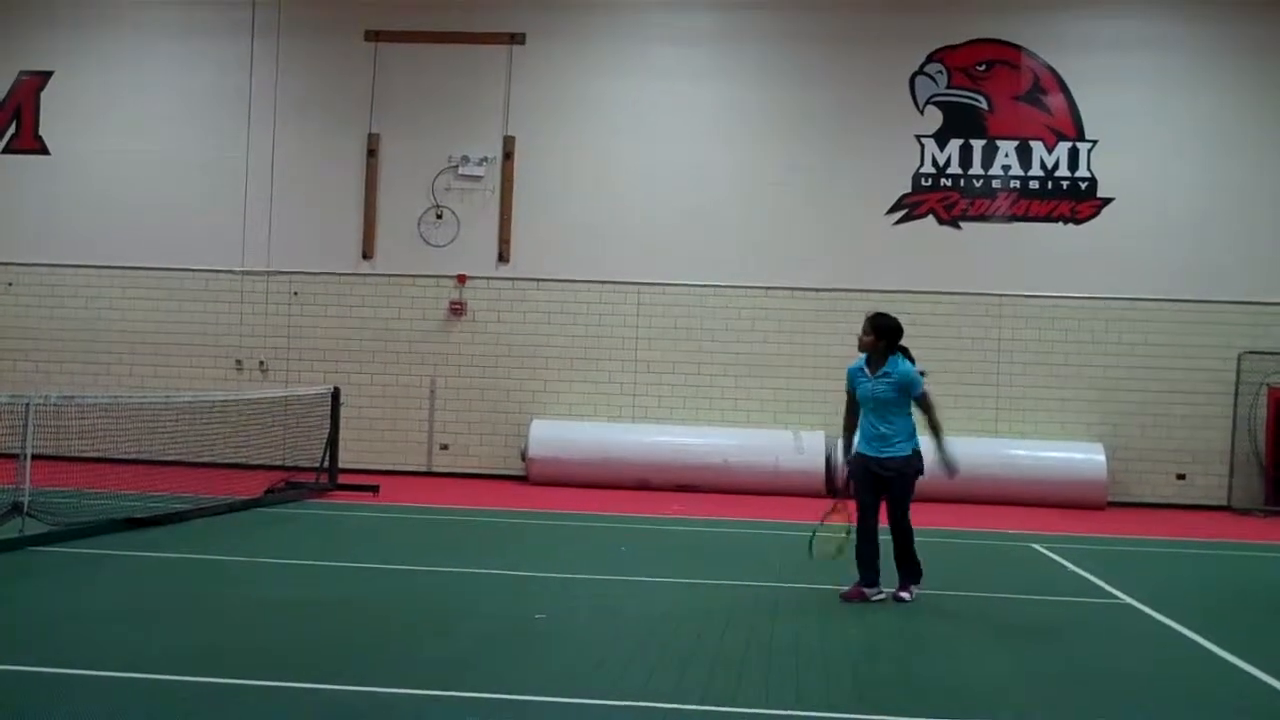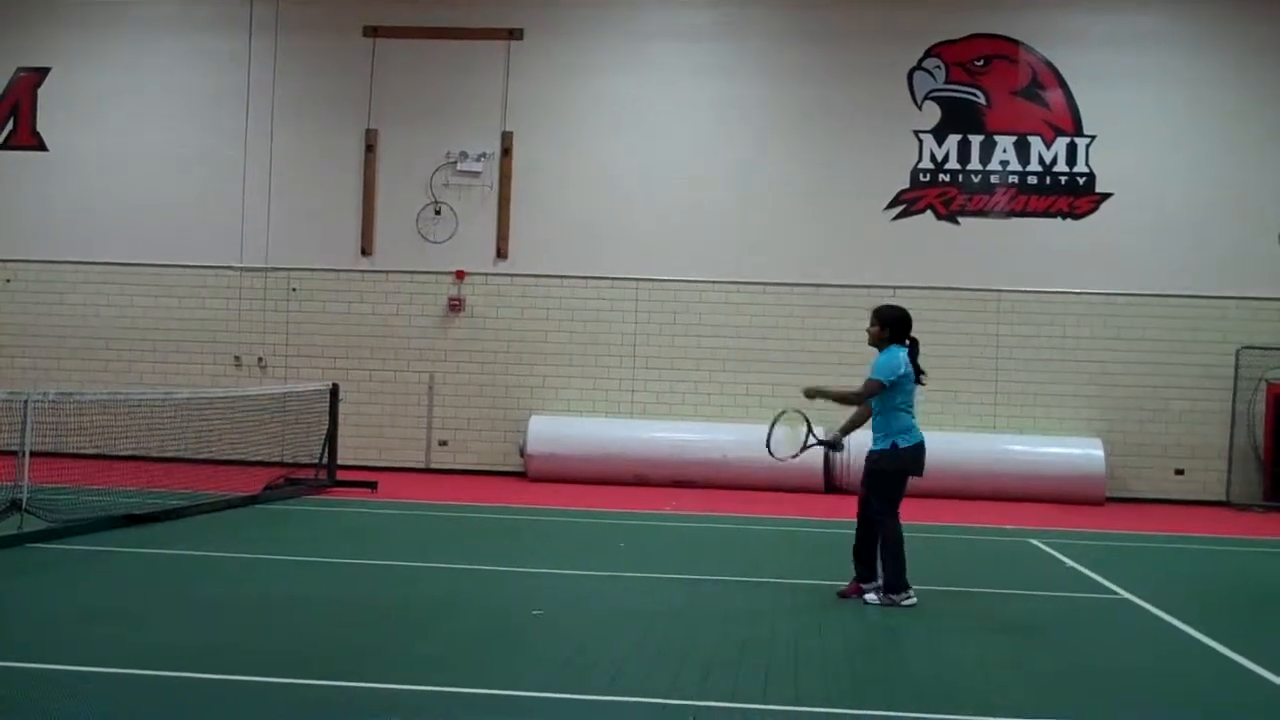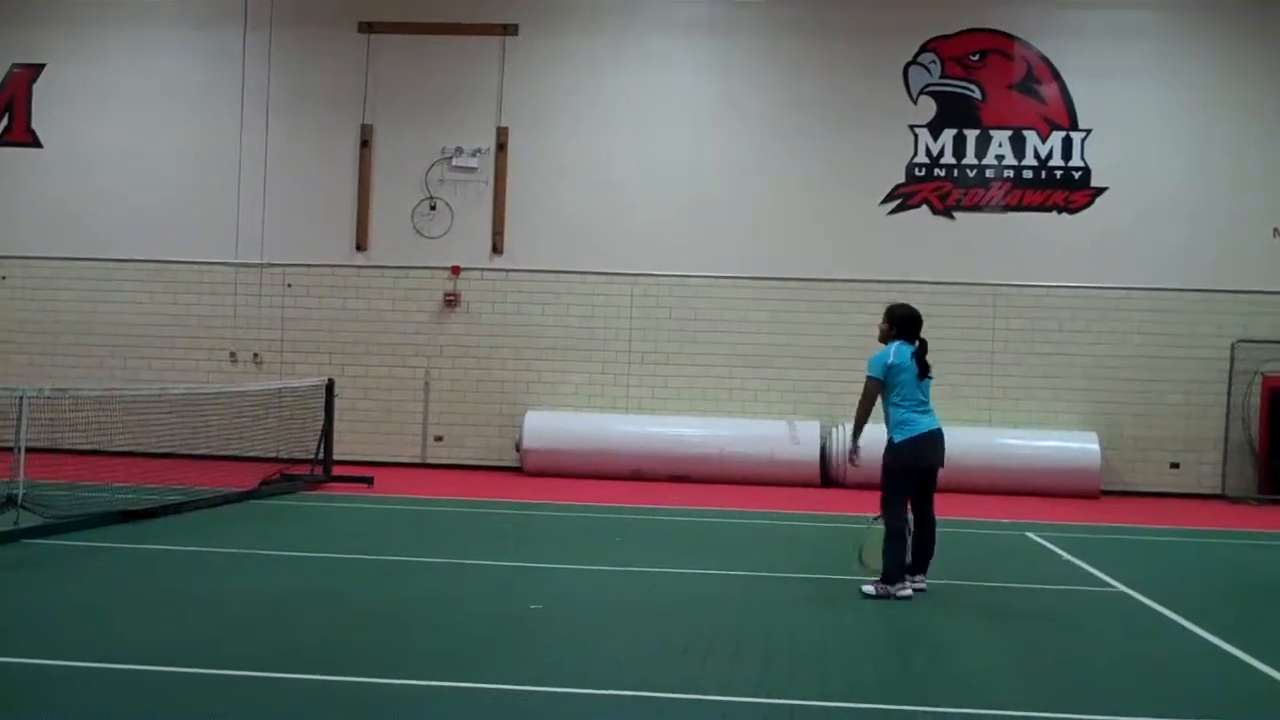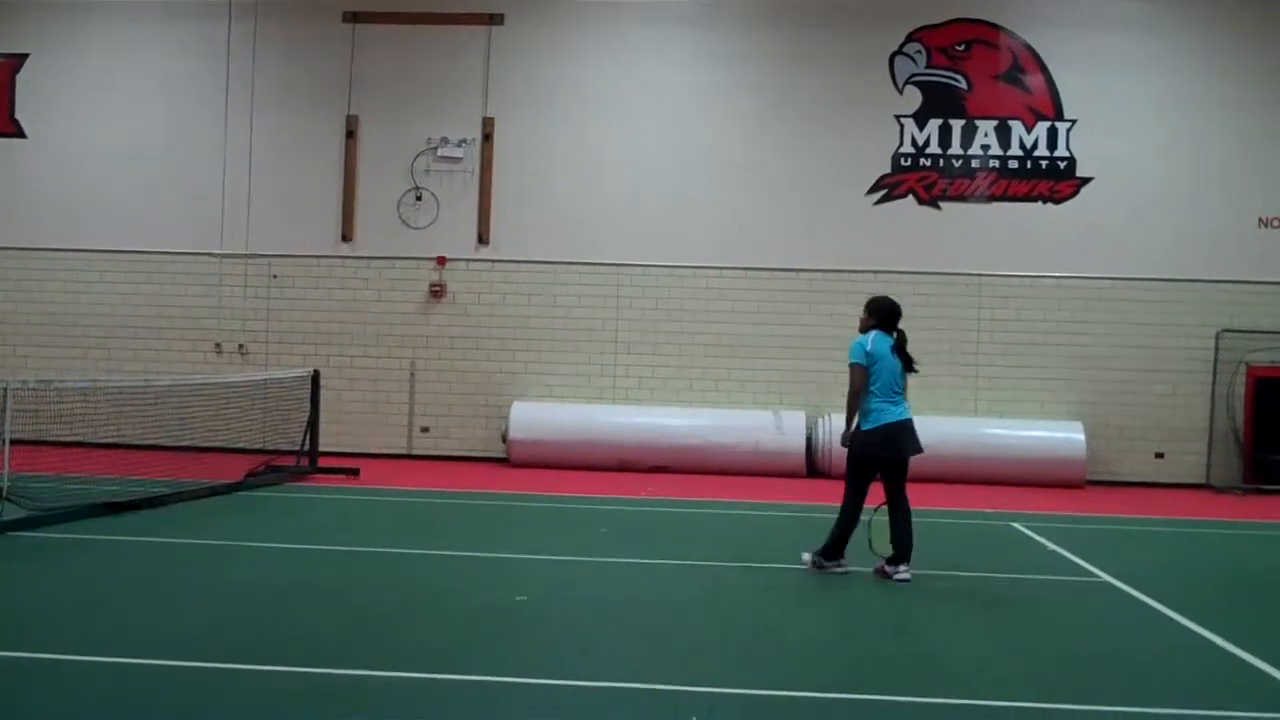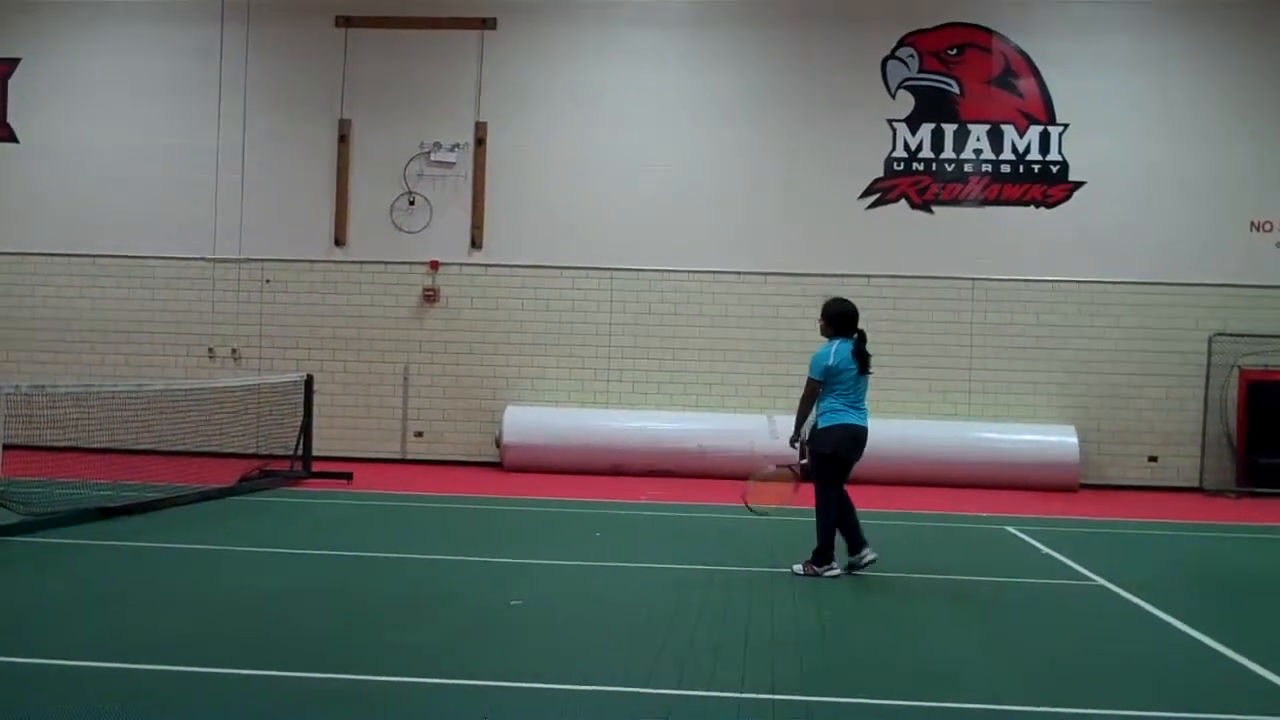
dt=0.5s
person 1, frame 1
left shoulder: (904, 372)
right shoulder: (855, 371)
left elbow: (928, 411)
left wrist: (942, 451)
right wrist: (847, 452)
left hip: (901, 456)
right hip: (865, 456)
left knee: (898, 519)
right knee: (865, 518)
left ankle: (910, 580)
right ankle: (868, 584)
person 1, frame 2
left shoulder: (890, 361)
right shoulder: (891, 359)
left elbow: (861, 396)
right elbow: (870, 406)
left wrist: (821, 392)
right wrist: (841, 432)
left hip: (898, 449)
right hip: (887, 448)
left knee: (885, 516)
right knee: (867, 513)
left ankle: (898, 589)
right ankle: (865, 578)
person 1, frame 3
left shoulder: (884, 356)
right shoulder: (918, 358)
left elbow: (867, 402)
left wrist: (854, 440)
left hip: (906, 441)
right hip: (931, 435)
left knee: (894, 509)
right knee: (923, 507)
left ankle: (894, 581)
right ankle: (916, 573)
person 1, frame 4
left shoulder: (863, 344)
right shoulder: (897, 348)
left elbow: (857, 389)
left wrist: (848, 428)
left hip: (873, 430)
right hip: (901, 428)
left knee: (854, 496)
right knee: (897, 496)
left ankle: (831, 556)
right ankle: (900, 563)
person 1, frame 5
left shoulder: (825, 355)
right shoulder: (859, 351)
left elbow: (809, 397)
left wrist: (797, 431)
left hip: (830, 430)
right hip: (857, 429)
left knee: (825, 495)
right knee: (837, 490)
left ankle: (823, 562)
right ankle: (860, 549)
